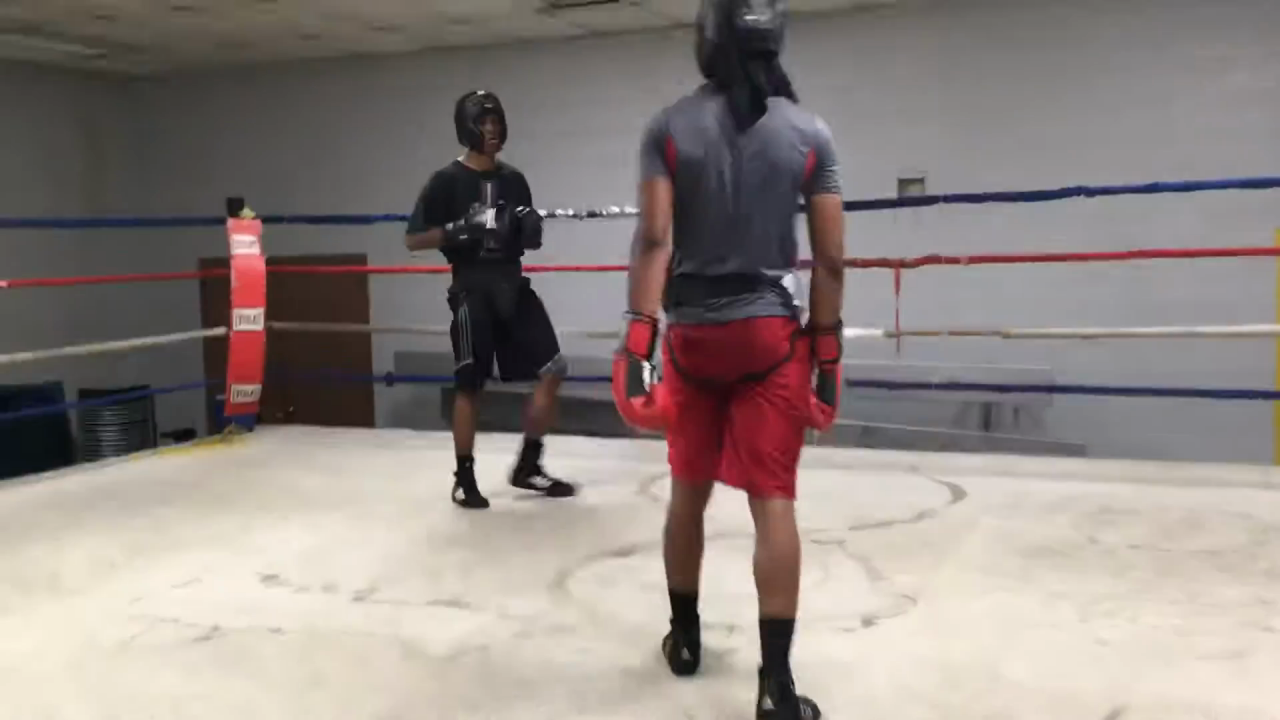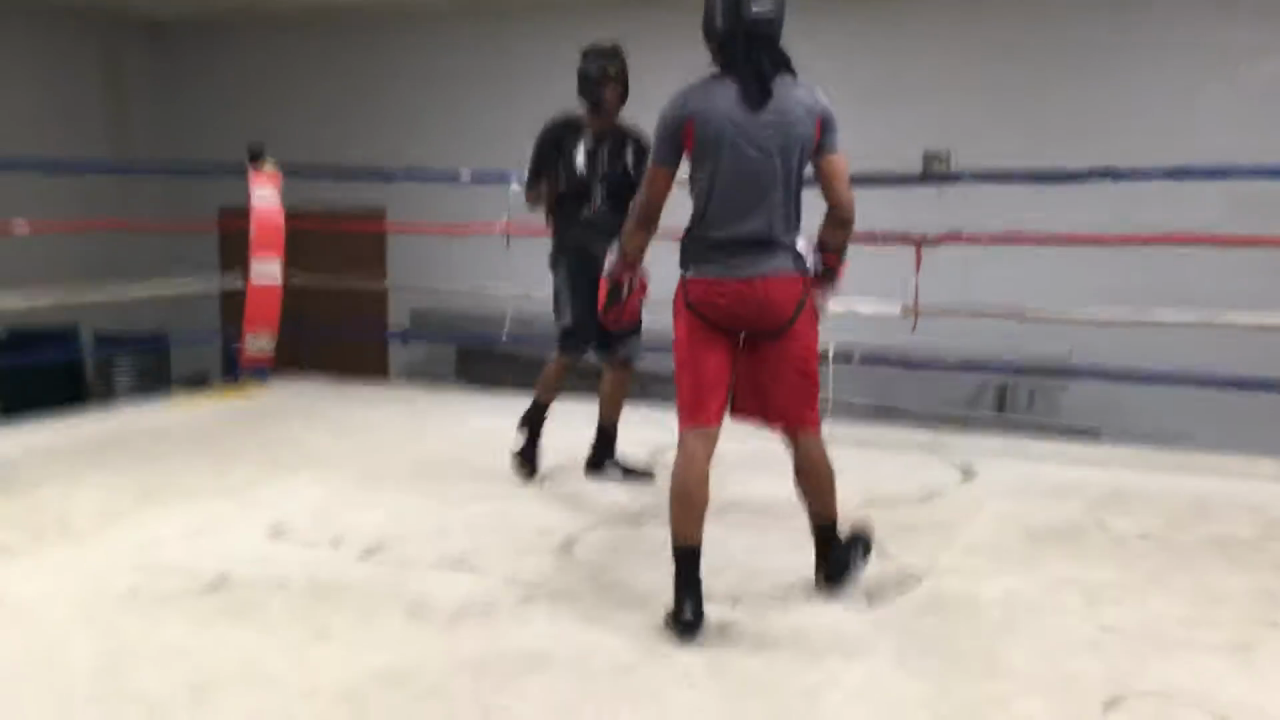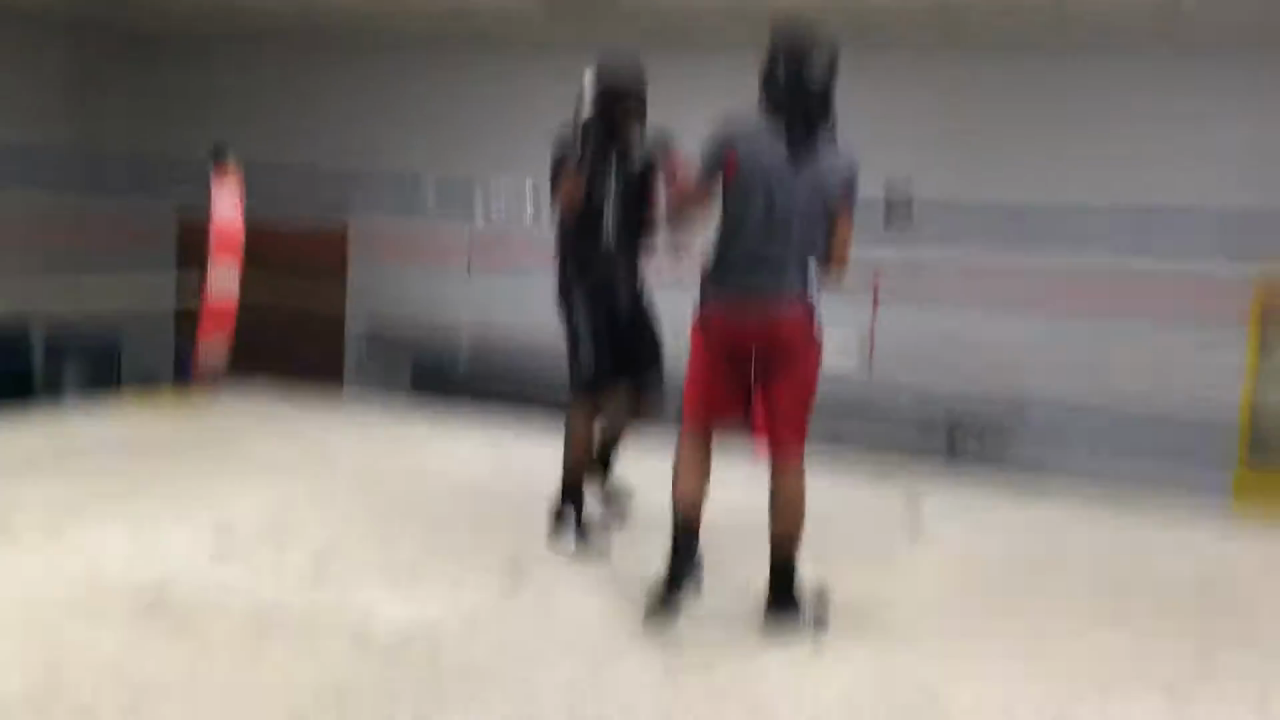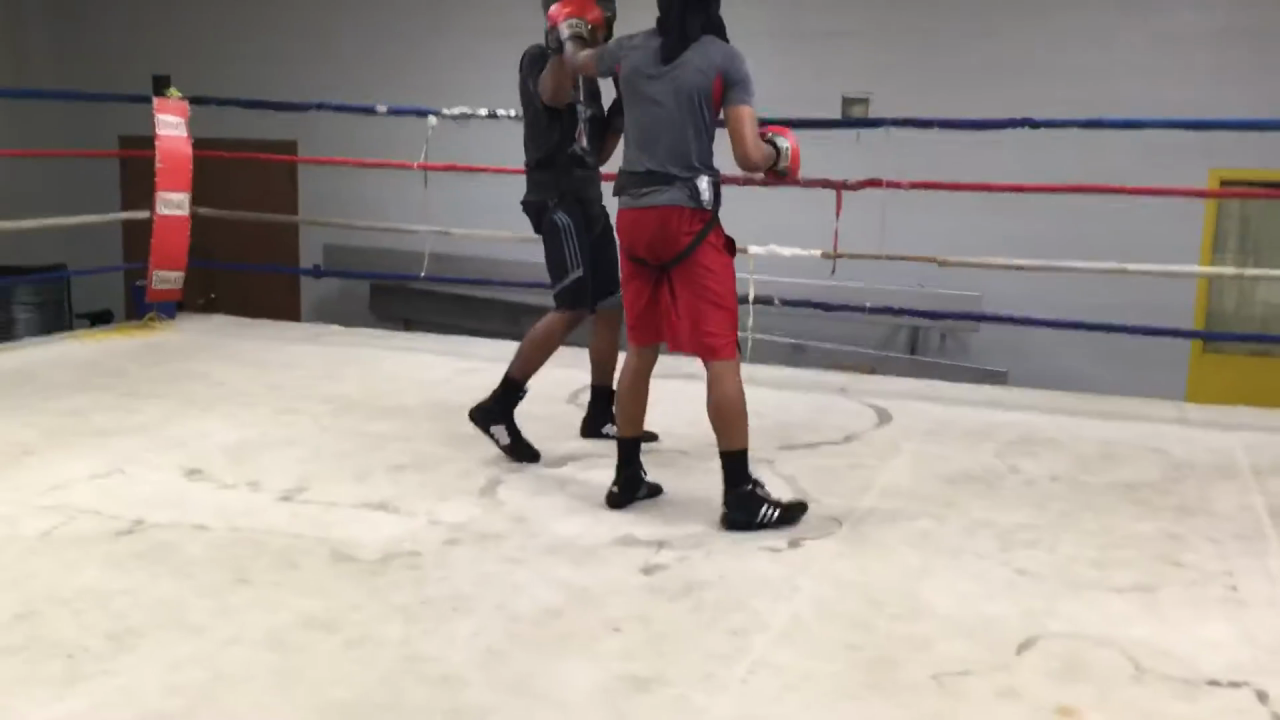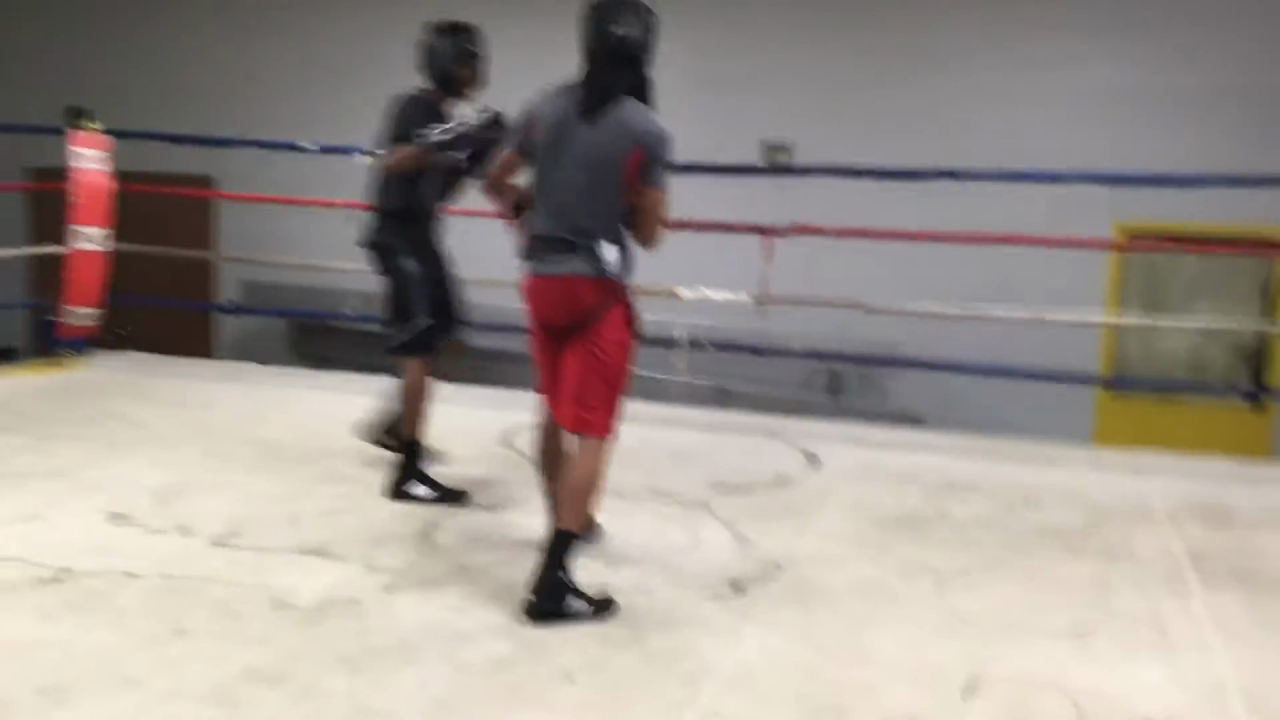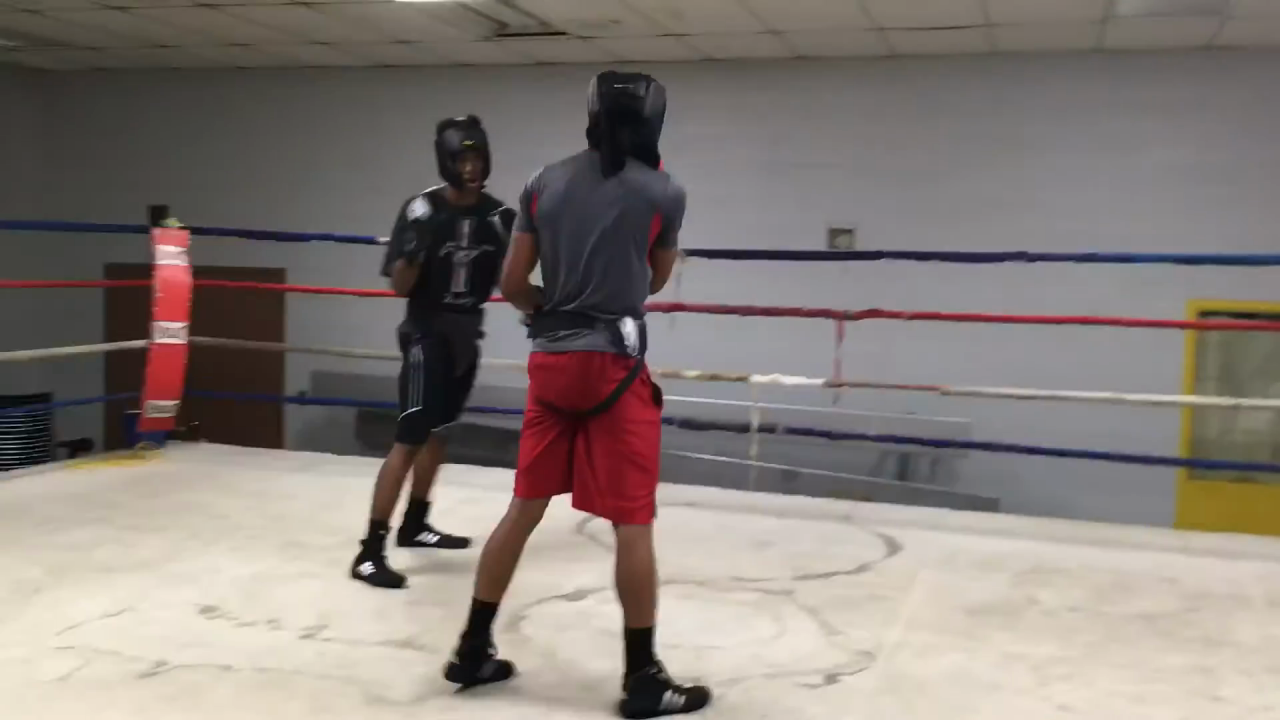
dt=0.5s
person 1, frame 1
left shoulder: (669, 127)
right shoulder: (808, 133)
left elbow: (653, 241)
right elbow: (828, 258)
left wrist: (638, 341)
right wrist: (827, 350)
left hip: (692, 334)
right hip: (770, 335)
left knee: (689, 488)
right knee: (773, 501)
left ankle: (684, 635)
person 1, frame 2
left shoulder: (688, 106)
right shoulder: (811, 106)
left elbow: (648, 209)
right elbow: (842, 209)
left wrist: (622, 268)
right wrist: (828, 260)
left hip: (706, 289)
right hip: (780, 287)
left knee: (696, 440)
right knee: (802, 431)
left ankle: (687, 595)
right ankle: (831, 557)
person 1, frame 3
left shoulder: (732, 142)
right shoulder: (836, 160)
left elbow: (679, 212)
right elbow: (834, 263)
left wrist: (667, 196)
left hip: (725, 312)
right hip: (788, 318)
left knee: (696, 434)
right knee: (787, 451)
left ankle: (682, 561)
right ankle: (781, 589)
person 1, frame 4
left shoulder: (628, 51)
right shoulder: (723, 61)
left elbow: (578, 61)
right elbow: (750, 156)
right wrist: (781, 153)
left hip: (634, 215)
right hip: (688, 217)
left knee: (641, 349)
right knee: (721, 357)
left ankle: (626, 475)
right ankle: (740, 494)
person 1, frame 5
left shoulder: (543, 110)
right shoulder: (647, 133)
left elbow: (496, 183)
right elbow: (648, 234)
left hip: (542, 280)
right hip: (596, 288)
left knee: (557, 412)
right knee: (590, 435)
left ankle: (566, 523)
right ankle: (551, 582)
person 1, frame 6
left shoulder: (546, 183)
right shoulder: (664, 192)
left elbow: (512, 283)
left hip: (550, 360)
right hip: (612, 365)
left knee: (526, 505)
right knee: (633, 523)
left ankle: (473, 648)
person 2, frame 1
left shoulder: (514, 180)
right shoulder: (447, 180)
right elbow: (413, 238)
left wrist: (529, 231)
right wrist: (460, 230)
left hip: (512, 283)
right hip: (472, 289)
left knee: (550, 370)
right knee: (469, 386)
left ankle: (528, 465)
right ankle: (464, 478)
person 2, frame 2
left shoulder: (632, 142)
right shoulder: (560, 131)
right elbow: (533, 197)
left wrist: (640, 182)
right wrist: (566, 174)
left hip: (616, 250)
right hip: (574, 249)
left knee: (622, 356)
right knee: (572, 346)
left ankle: (602, 453)
right ankle: (532, 424)
person 2, frame 3
left shoulder: (634, 157)
right shoulder: (573, 150)
left elbow: (642, 232)
right elbow: (566, 207)
left wrist: (654, 186)
right wrist: (587, 134)
left hip: (625, 283)
right hip: (583, 280)
left knee: (644, 384)
right knee: (592, 393)
left ankle: (599, 461)
right ankle: (569, 505)
person 2, frame 4
left shoulder: (588, 75)
right shoulder: (540, 57)
right elbow: (552, 97)
left wrist: (624, 107)
right wrist: (561, 39)
left hip: (588, 196)
right hip: (553, 196)
left knee: (609, 308)
right knee: (571, 308)
left ankle: (600, 414)
right ankle: (498, 407)
person 2, frame 5
left shoulder: (447, 116)
right shoulder: (415, 107)
right elbow: (389, 166)
left wrist: (481, 150)
right wrist: (441, 141)
left hip: (419, 239)
right hip: (399, 240)
left knee: (429, 340)
right knee: (422, 354)
left ankle: (393, 429)
right ankle: (410, 473)
person 2, frame 6
left shoulder: (494, 213)
right shoulder: (422, 209)
left elbow: (499, 280)
right elbow: (399, 285)
left wrist: (508, 248)
right wrist: (418, 247)
left hip: (466, 334)
right hip: (427, 334)
left knee: (436, 433)
right knee: (409, 440)
left ankle: (415, 523)
right ankle: (370, 550)
